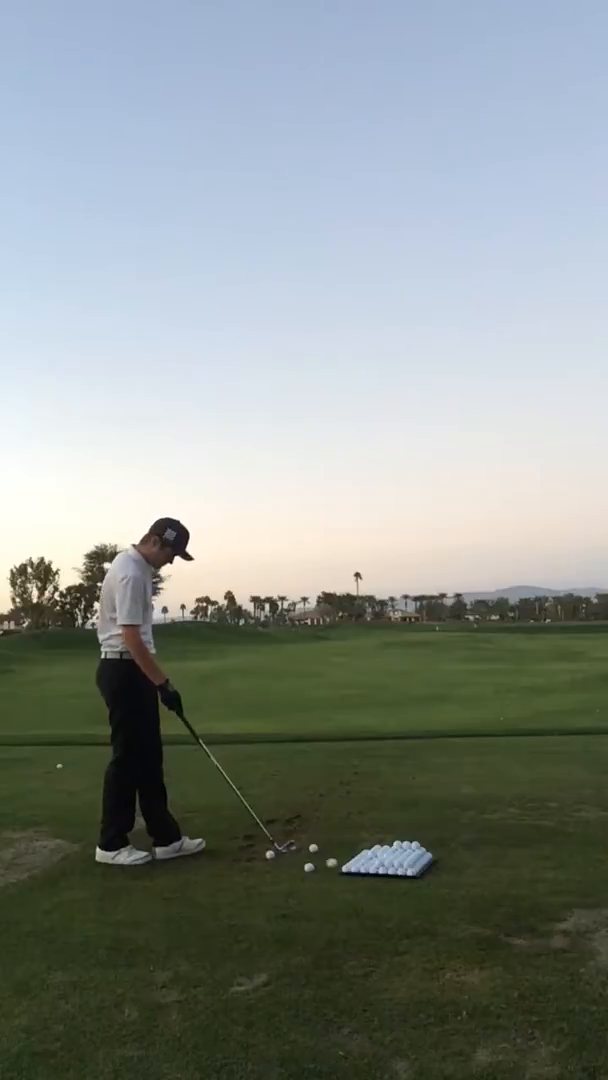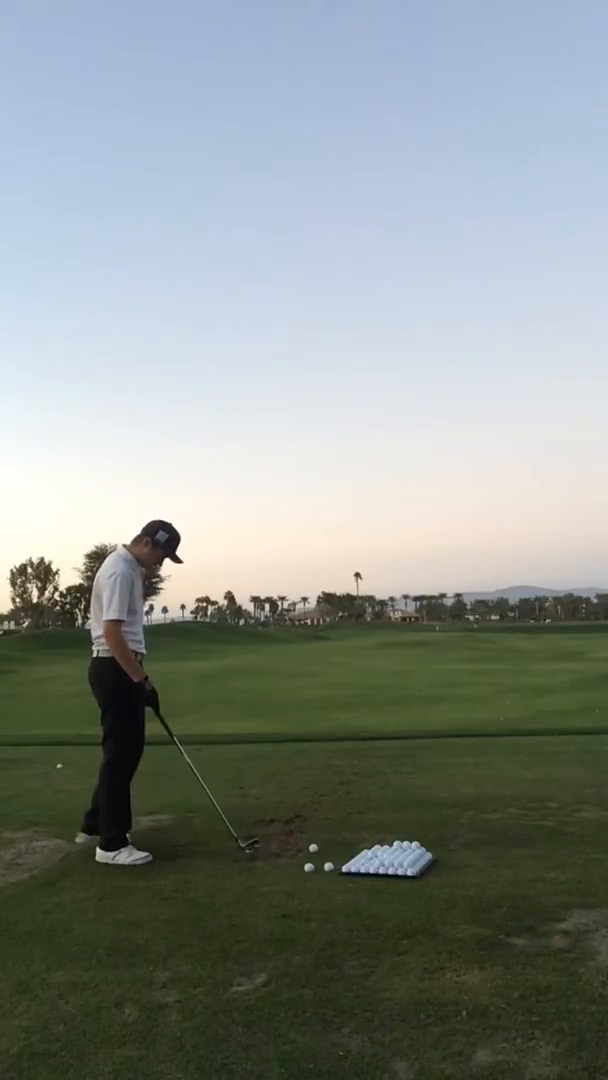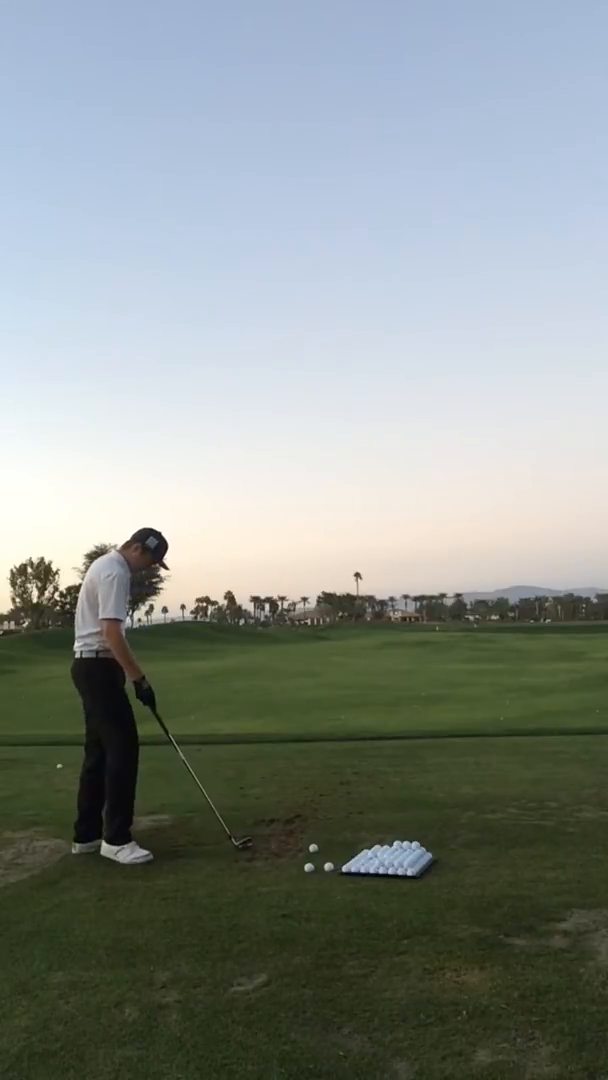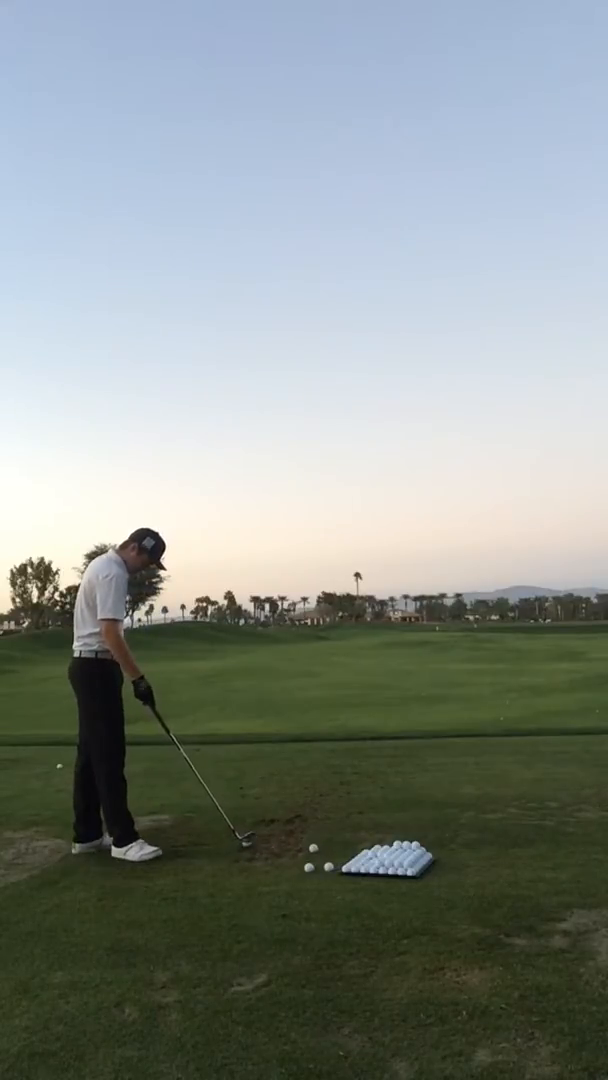
dt=0.7s
person 1, frame 1
left shoulder: (136, 566)
right shoulder: (131, 574)
right elbow: (132, 638)
right wrist: (163, 684)
left hip: (131, 671)
right hip: (124, 672)
left knee: (149, 756)
right knee: (127, 757)
left ankle: (166, 838)
right ankle: (111, 844)
person 1, frame 2
left shoulder: (128, 567)
right shoulder: (120, 572)
right elbow: (112, 633)
right wrist: (141, 680)
left hip: (122, 669)
right hip: (115, 671)
left knee: (128, 749)
right knee: (119, 754)
left ankle: (95, 825)
right ankle: (111, 843)
person 1, frame 3
left shoulder: (105, 565)
right shoulder: (114, 573)
right elbow: (112, 633)
right wrist: (139, 679)
left hip: (92, 666)
right hip: (99, 667)
left knee: (99, 751)
right knee: (123, 747)
left ankle: (87, 834)
right ankle: (117, 838)
person 1, frame 4
left shoulder: (102, 565)
right shoulder: (112, 573)
right elbow: (110, 633)
left wrist: (131, 675)
right wrist: (138, 678)
left hip: (87, 665)
right hip: (97, 668)
left knee: (91, 753)
right knee: (109, 754)
left ankle: (87, 834)
right ankle: (123, 838)
